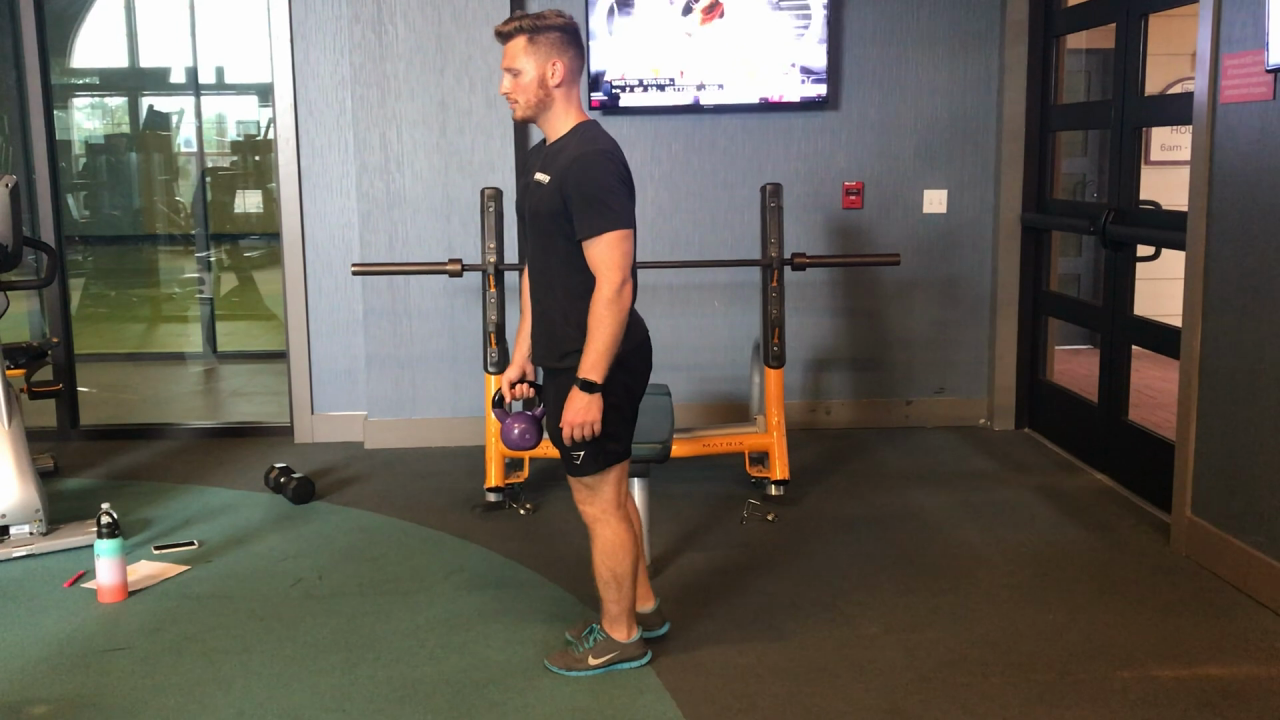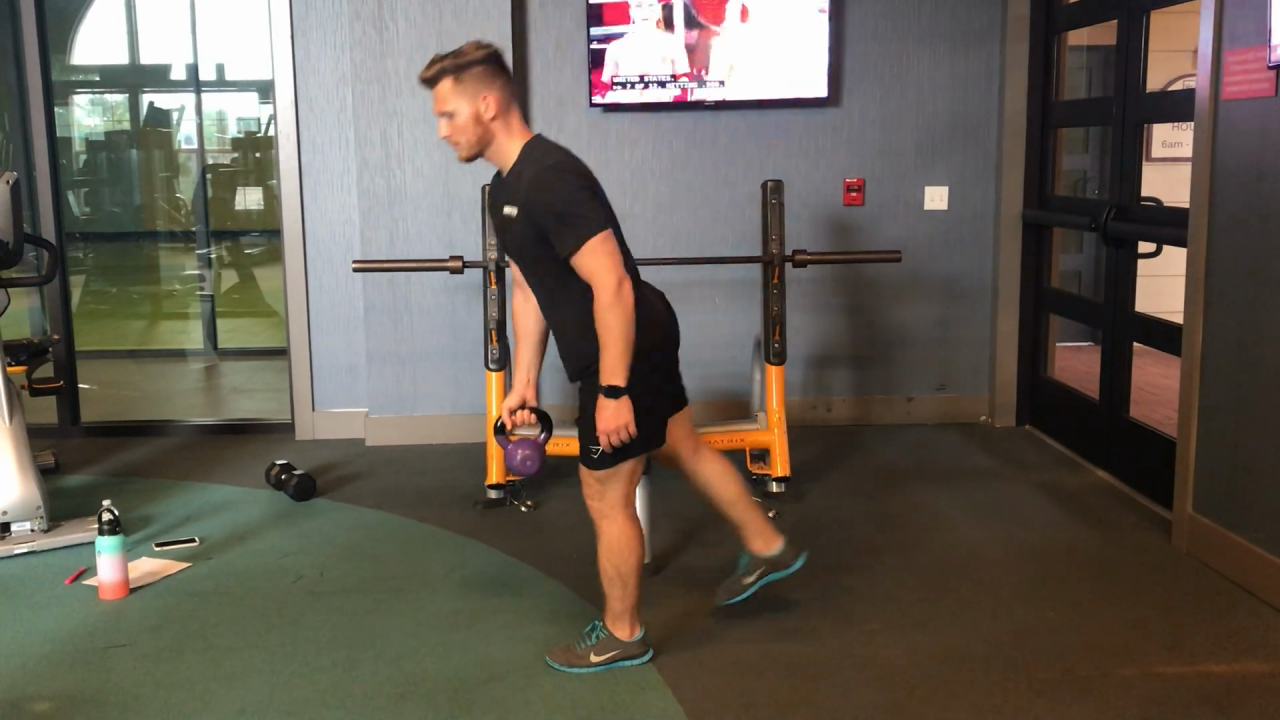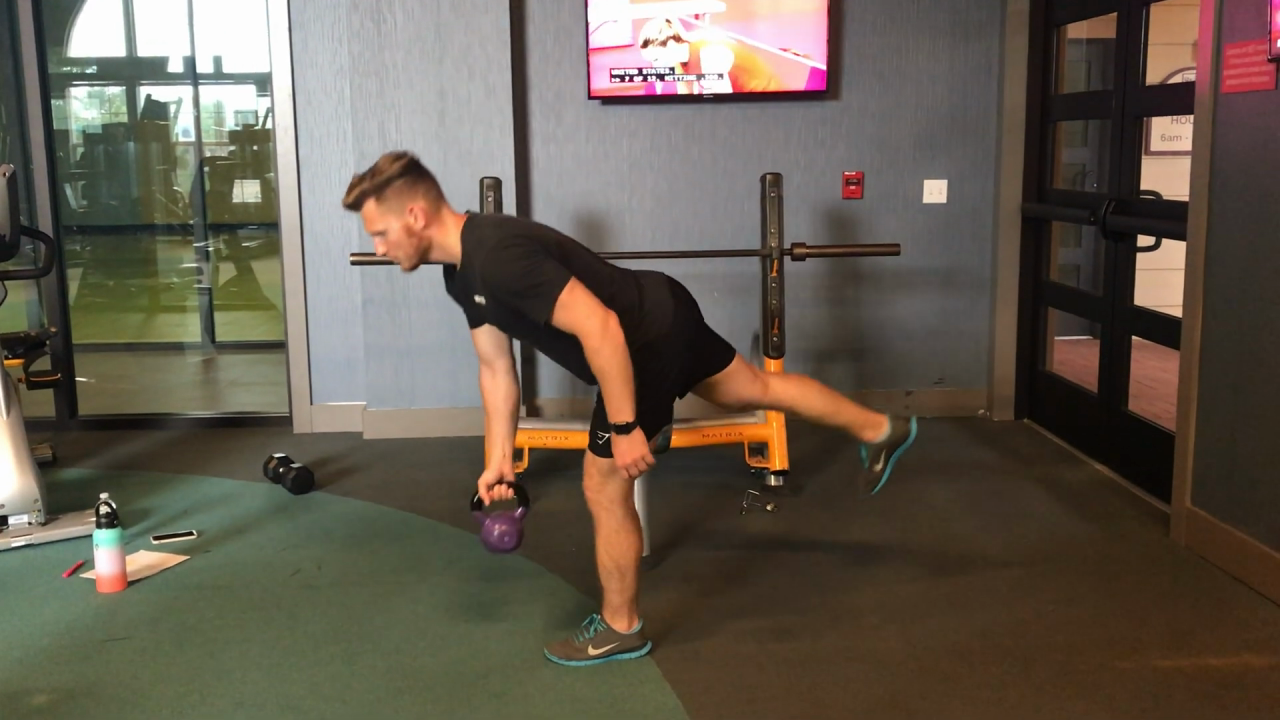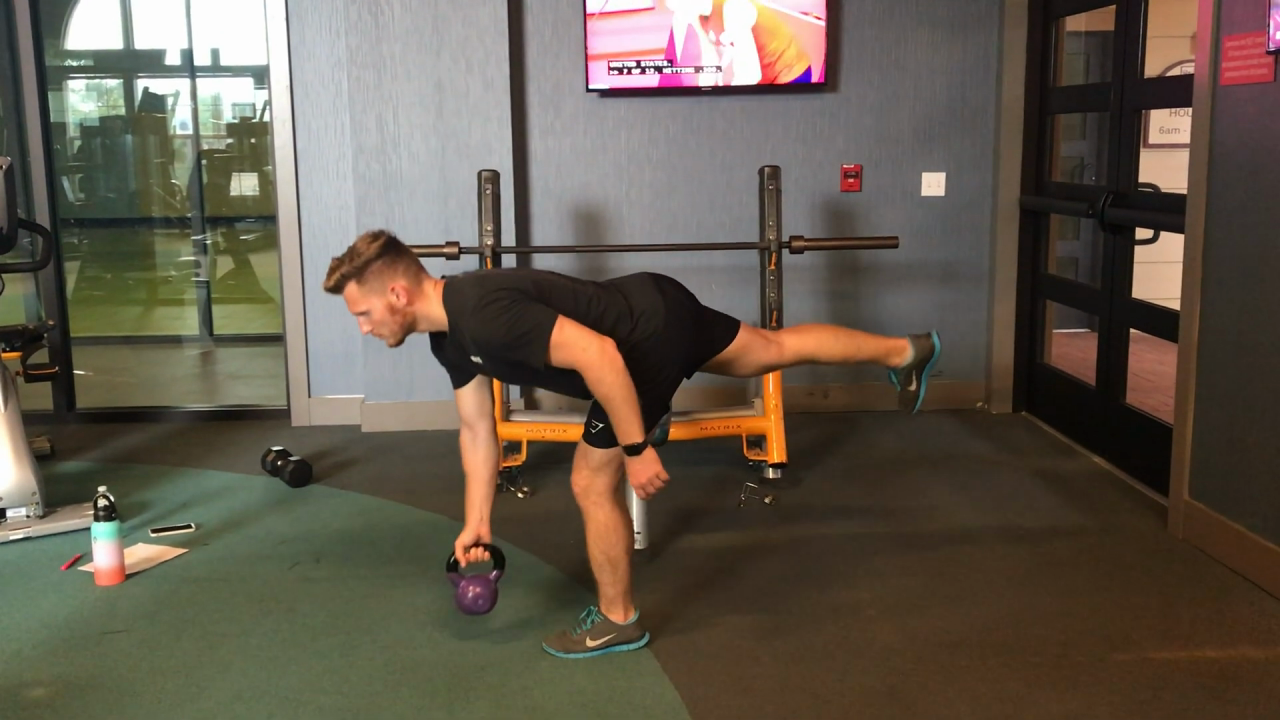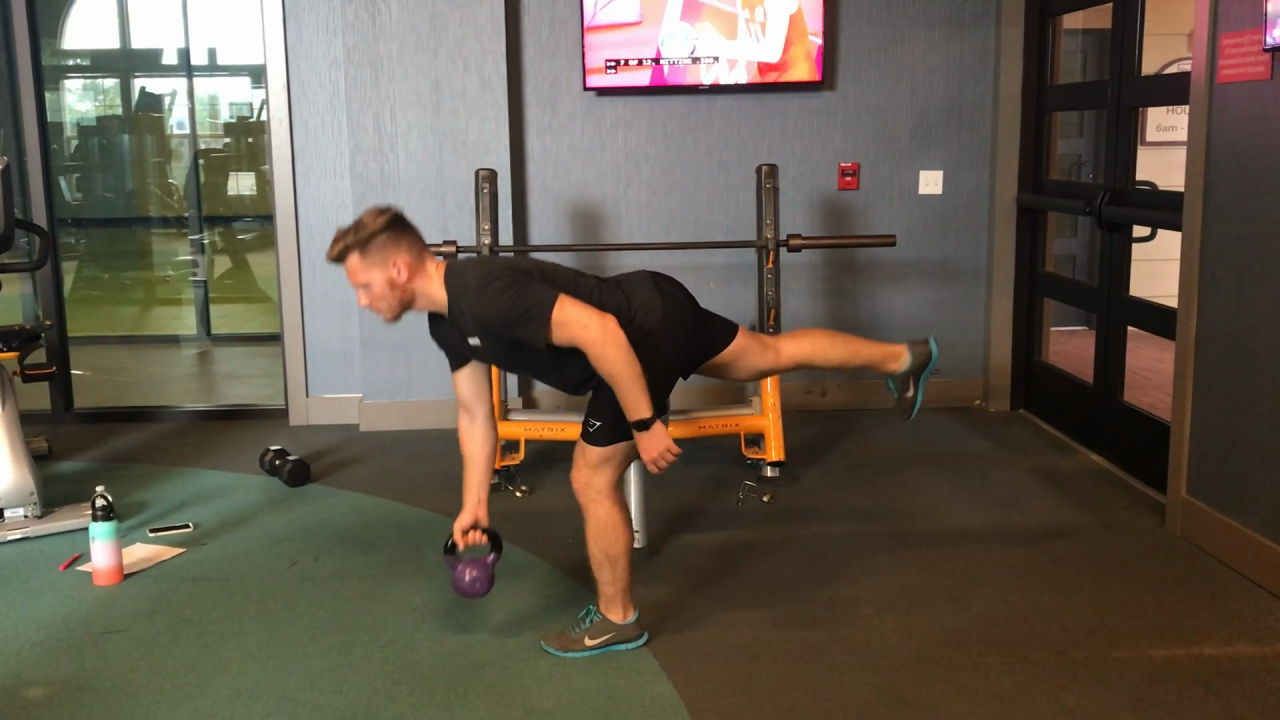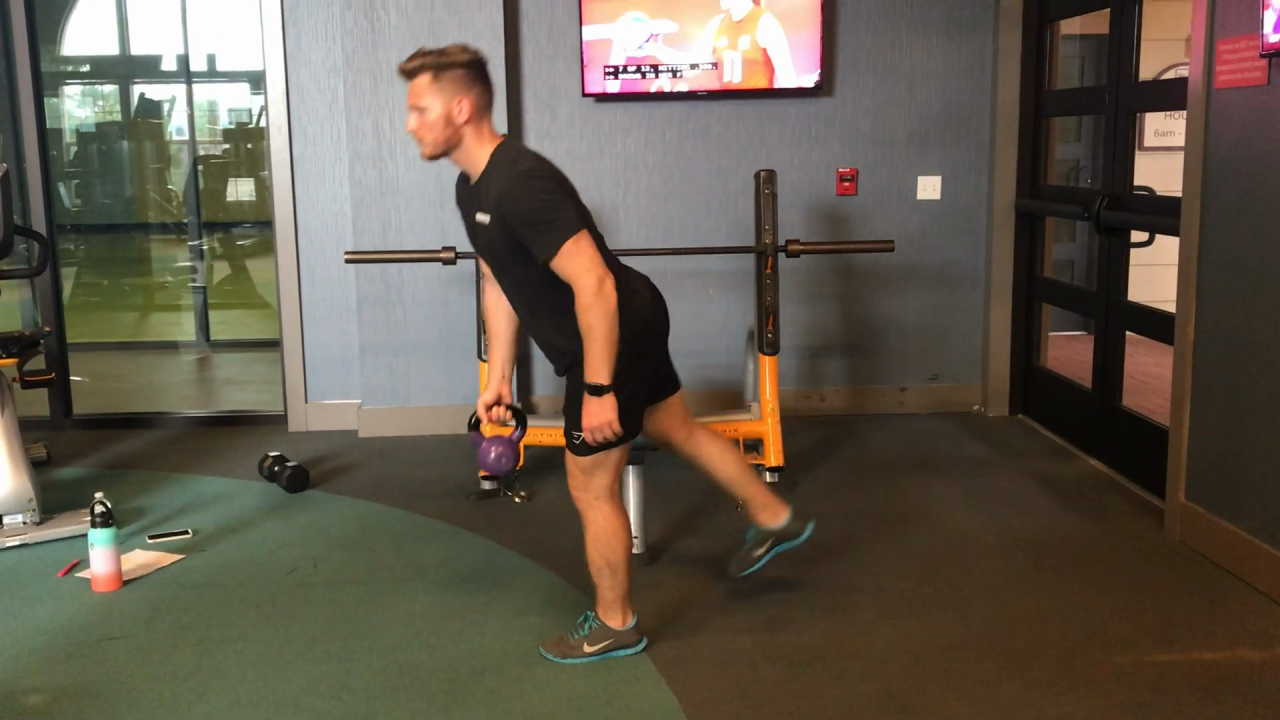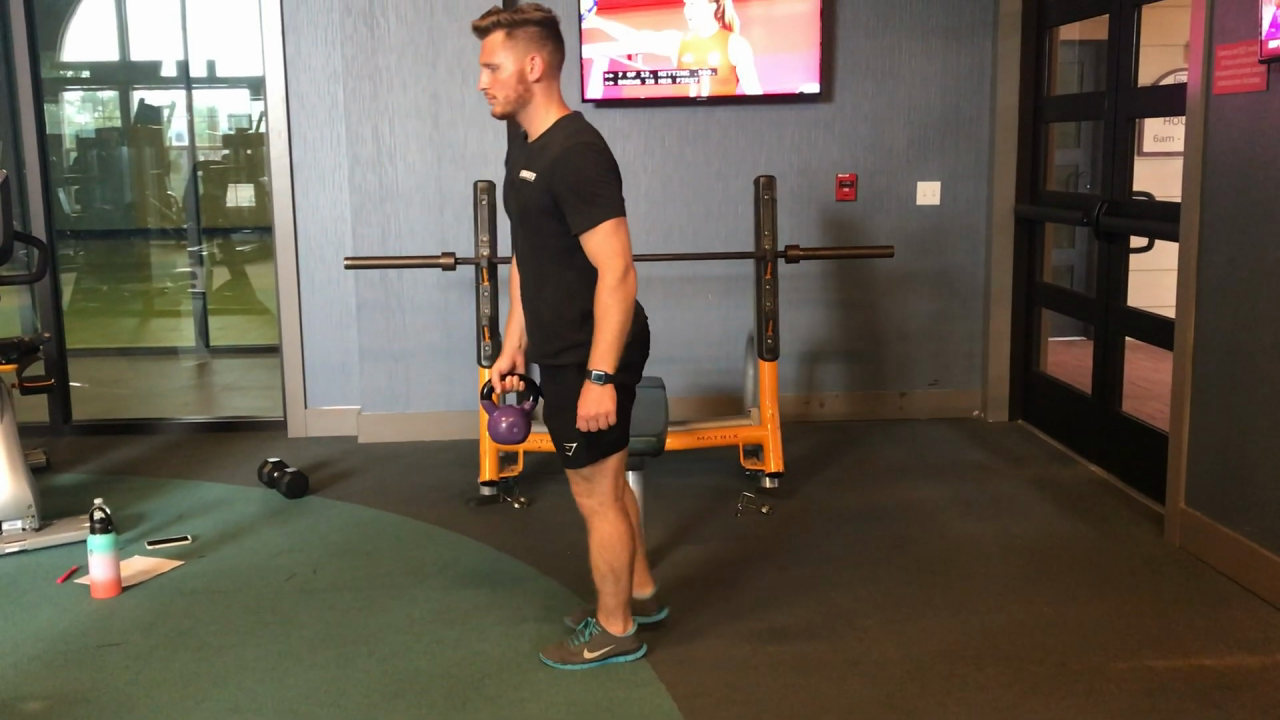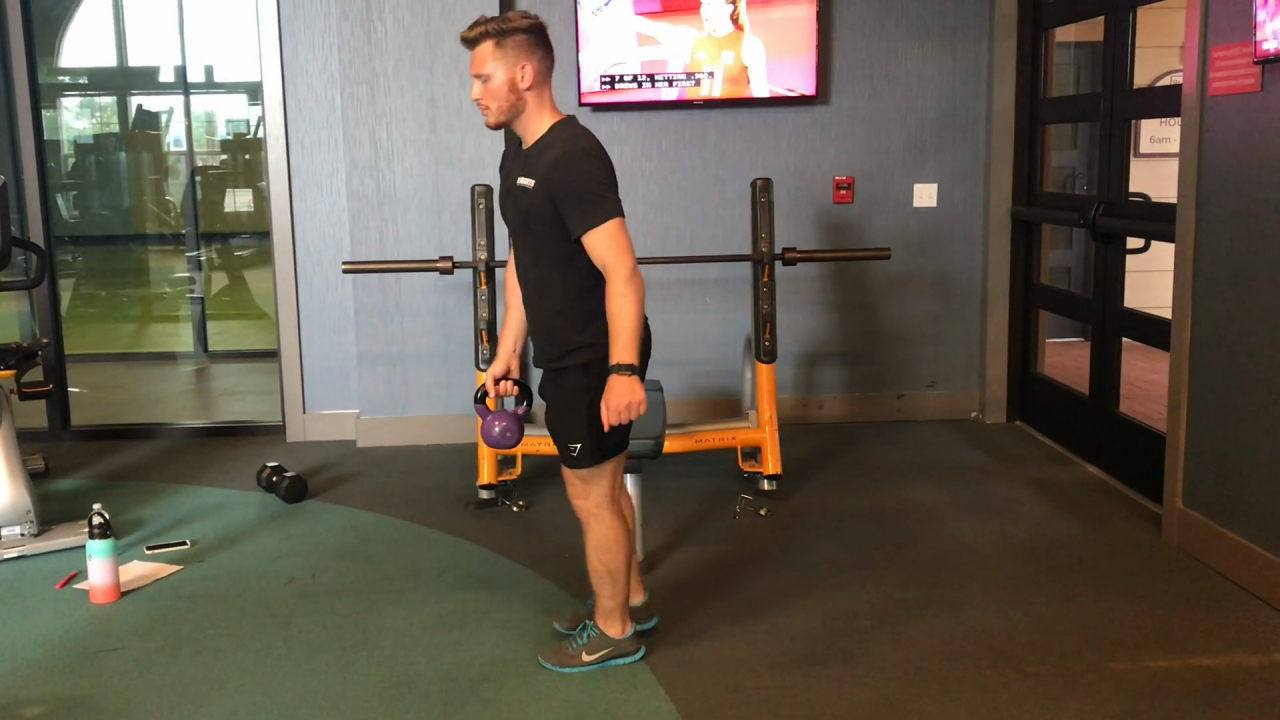
dt=0.5s
person 1, frame 1
left shoulder: (592, 160)
right shoulder: (543, 157)
left elbow: (615, 285)
left wrist: (589, 384)
right wrist: (523, 352)
left hip: (596, 364)
right hip: (568, 359)
left knee: (598, 500)
right knee: (606, 492)
left ankle: (621, 639)
right ankle: (639, 605)
person 1, frame 2
left shoulder: (547, 179)
right shoulder: (503, 187)
left elbow: (614, 286)
right elbow: (528, 291)
left wrist: (612, 393)
right wrist: (523, 385)
left hip: (626, 348)
right hip: (638, 340)
left knee: (606, 494)
right knee: (683, 448)
left ankle: (620, 637)
right ankle: (767, 547)
person 1, frame 3
left shoulder: (498, 257)
right shoulder: (462, 271)
left elbow: (600, 329)
right elbow: (495, 367)
left wrist: (623, 428)
right wrist: (499, 459)
left hip: (650, 337)
right hip: (659, 318)
left knee: (604, 488)
right knee: (755, 387)
left ankle: (620, 629)
right ankle: (878, 431)
person 1, frame 4
left shoulder: (485, 316)
right shoulder: (450, 336)
left elbow: (598, 357)
right elbow: (477, 430)
left wrist: (637, 448)
right wrist: (477, 523)
left hip: (650, 334)
right hip: (657, 308)
left knee: (591, 482)
right knee: (773, 349)
left ankle: (617, 621)
right ankle: (903, 353)
person 1, frame 5
left shoulder: (486, 296)
right shoulder: (450, 319)
left elbow: (601, 333)
right elbow: (474, 414)
left wrist: (644, 424)
right wrist: (473, 505)
left hip: (648, 328)
right hip: (655, 307)
left knee: (592, 479)
right knee: (770, 355)
left ankle: (616, 619)
right ankle: (900, 359)
person 1, frame 6
left shoulder: (520, 184)
right shoulder: (472, 185)
left elbow: (594, 285)
right elbow: (500, 287)
left wrist: (598, 391)
right wrist: (499, 380)
left hip: (616, 334)
right hip: (629, 326)
left knee: (591, 487)
right knee: (679, 430)
left ankle: (614, 626)
right ankle: (776, 520)
person 1, frame 7
left shoulder: (577, 154)
right shoulder: (525, 148)
left elbow: (617, 273)
left wrist: (601, 377)
right wrist: (514, 346)
left hip: (589, 355)
right hip: (563, 349)
left knee: (594, 494)
right knee: (605, 481)
left ankle: (615, 631)
right ankle: (638, 591)
person 1, frame 8
left shoulder: (572, 159)
right shoulder: (518, 156)
left elbow: (621, 272)
left wrist: (624, 369)
right wrist: (507, 351)
left hip: (592, 358)
right hip: (568, 353)
left knee: (591, 496)
right knee: (601, 482)
left ankle: (613, 633)
right ankle: (628, 596)
